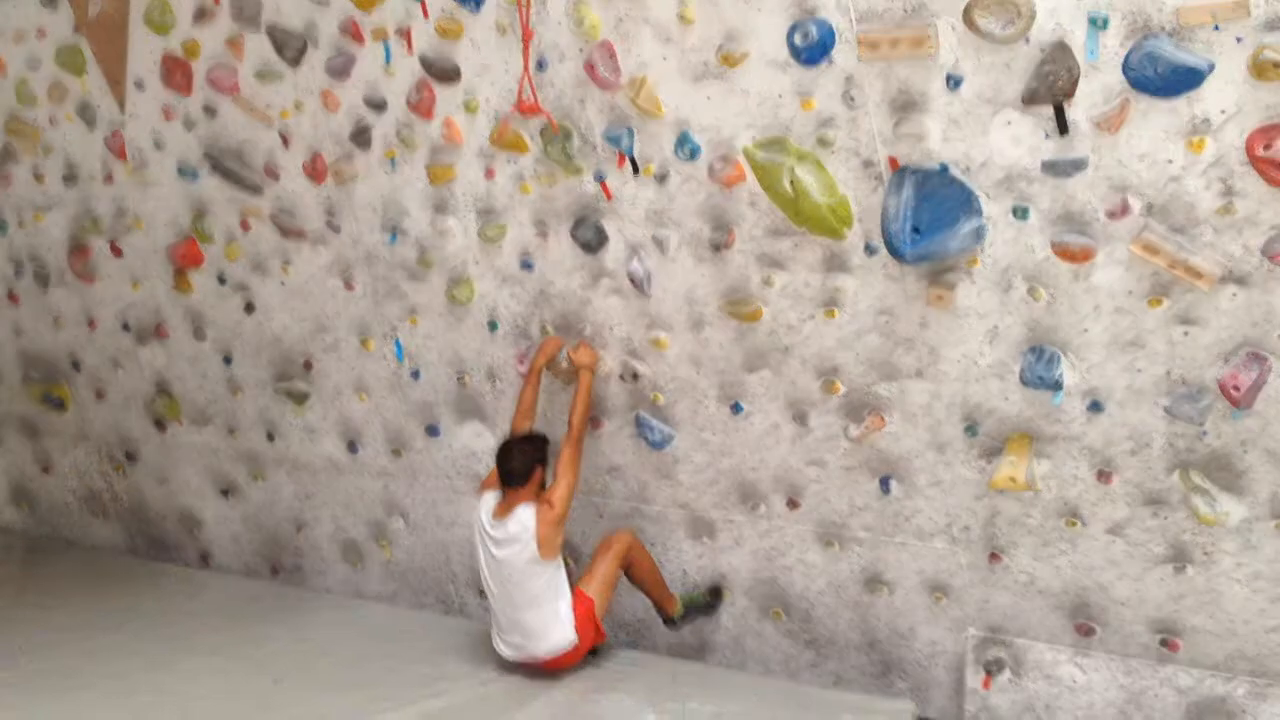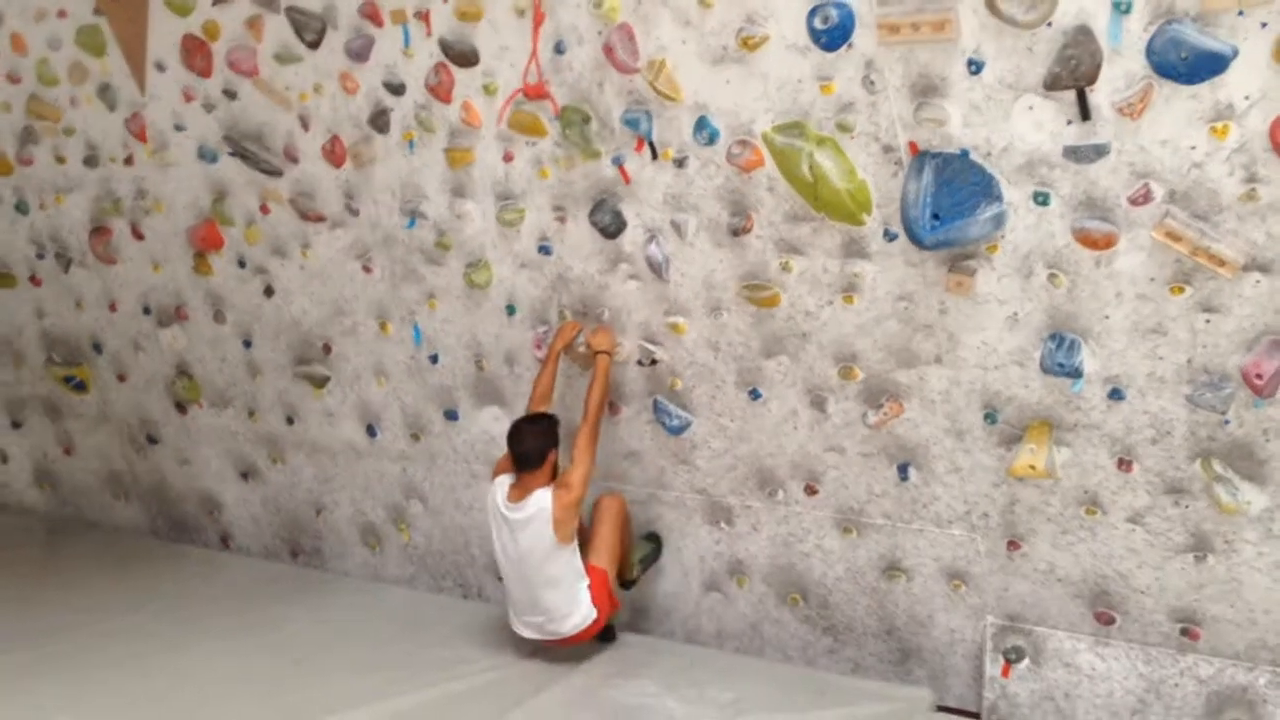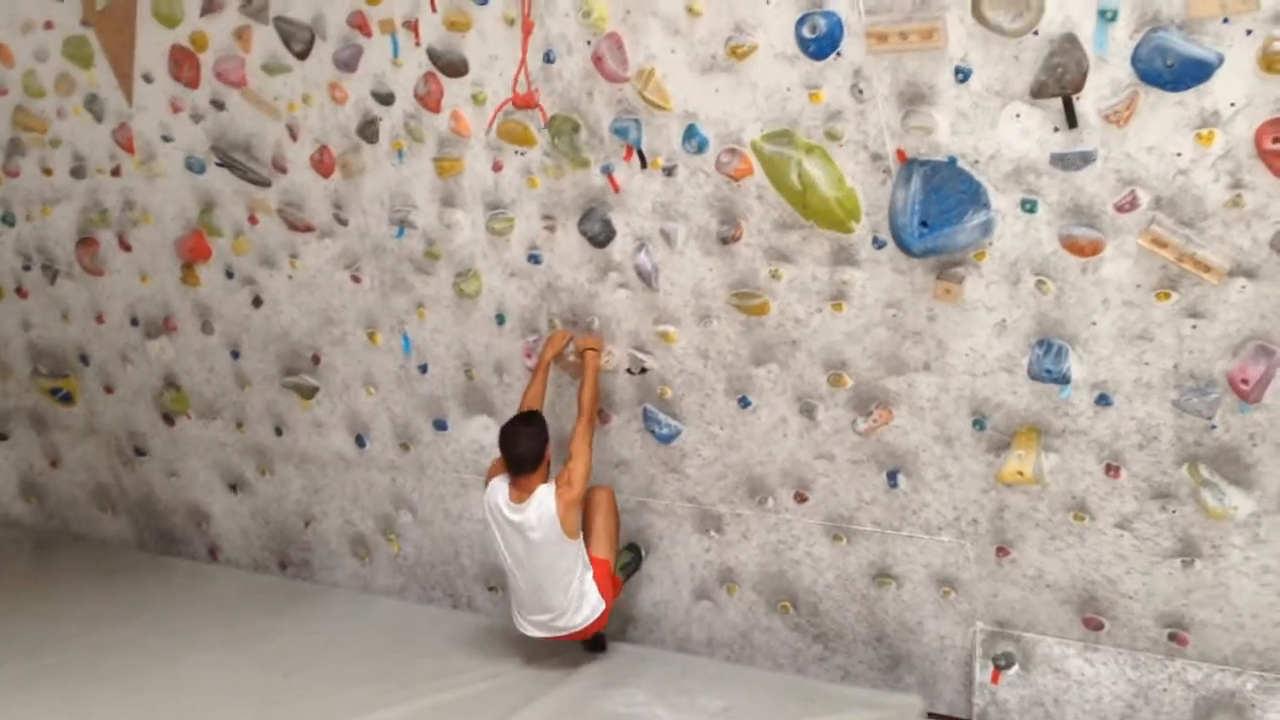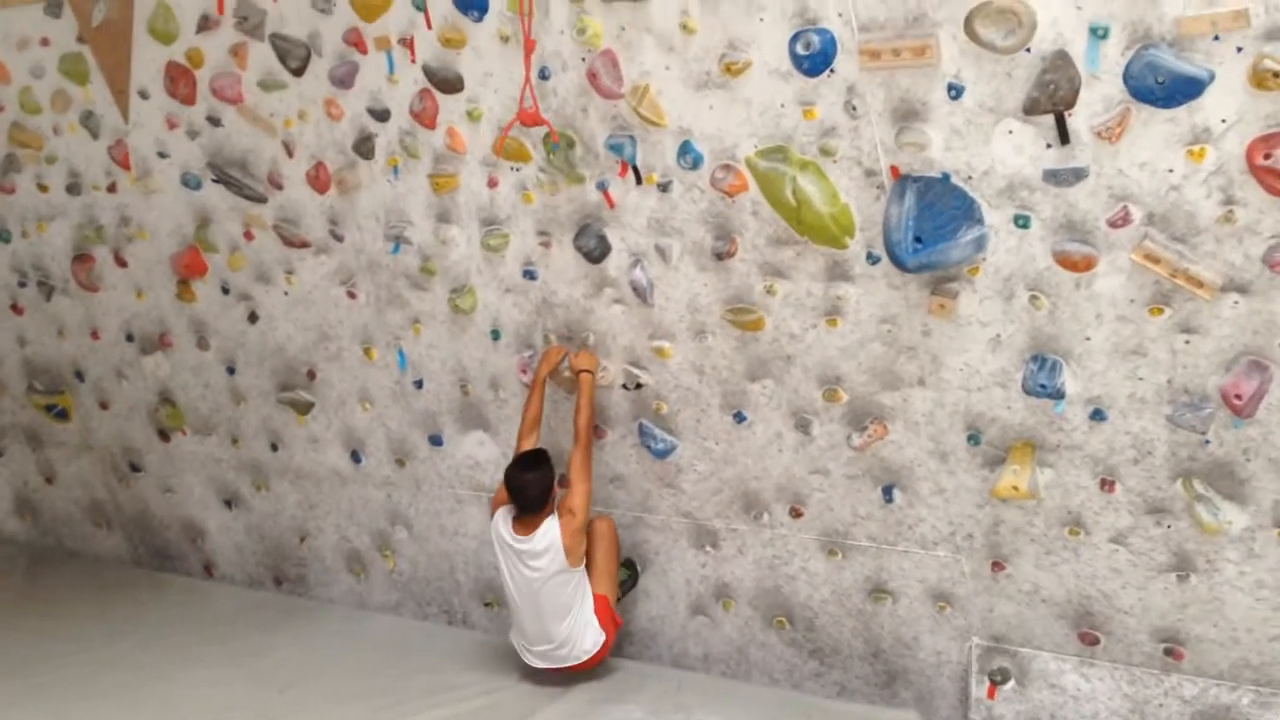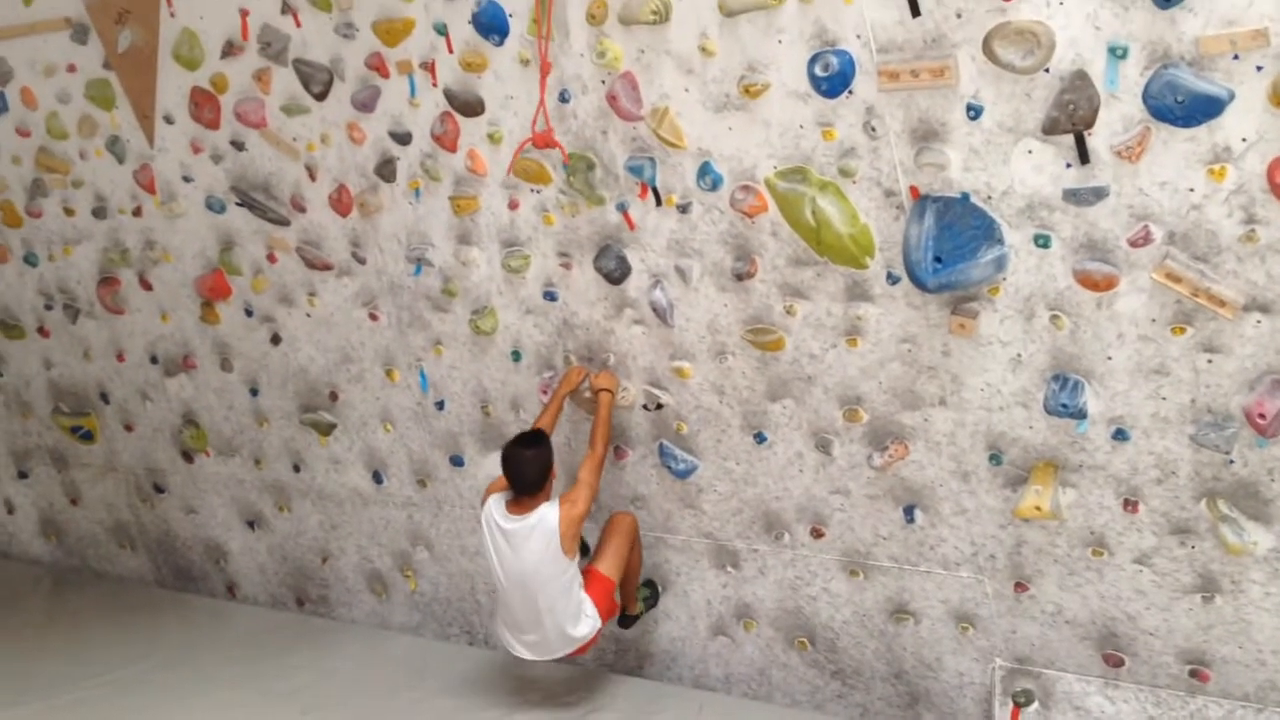
dt=0.4s
person 1, frame 1
left shoulder: (486, 502)
right shoulder: (545, 518)
left elbow: (519, 430)
right elbow: (574, 438)
left wrist: (537, 364)
right wrist: (585, 370)
left hip: (511, 648)
right hip: (560, 650)
right knee: (622, 541)
right ankle: (672, 608)
person 1, frame 2
left shoulder: (499, 484)
right shoulder: (561, 501)
left elbow: (535, 412)
right elbow: (590, 423)
left wrist: (556, 349)
right wrist: (603, 355)
left hip: (528, 626)
right hip: (577, 626)
right knee: (610, 503)
right ankle: (628, 570)
person 1, frame 3
left shoulder: (493, 486)
right shoulder: (564, 496)
left elbow: (524, 417)
right elbow: (586, 419)
left wrist: (547, 357)
right wrist: (590, 355)
left hip: (531, 626)
right hip: (584, 619)
right knee: (600, 494)
right ankle: (614, 573)
person 1, frame 4
left shoulder: (499, 518)
right shoulder: (567, 528)
left elbow: (526, 440)
right elbow: (582, 444)
left wrist: (541, 373)
right wrist: (585, 375)
left hip: (532, 656)
right hip: (586, 653)
right knee: (601, 524)
right ankle: (613, 589)
person 1, frame 5
left shoulder: (492, 502)
right shoulder: (566, 515)
left elbow: (531, 443)
right elbow: (597, 453)
left wrist: (562, 391)
right wrist: (605, 394)
left hip: (516, 641)
right hip: (574, 638)
right knee: (623, 522)
right ankle: (631, 607)
